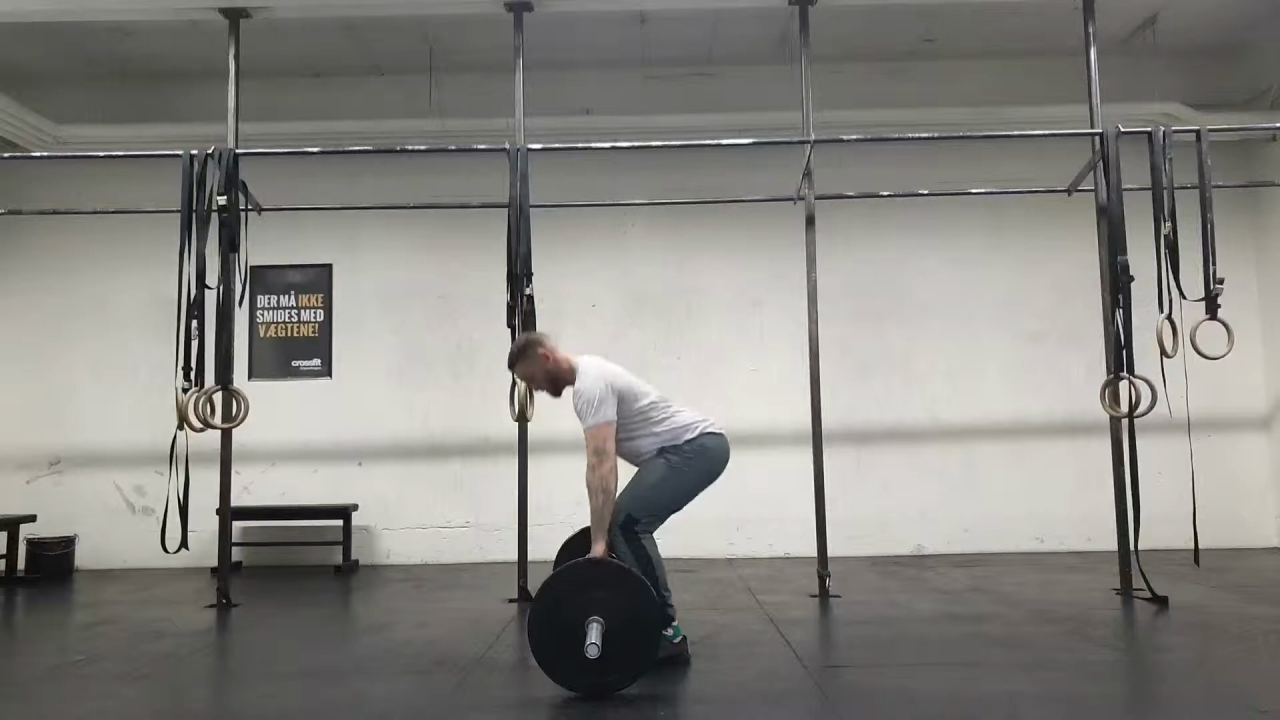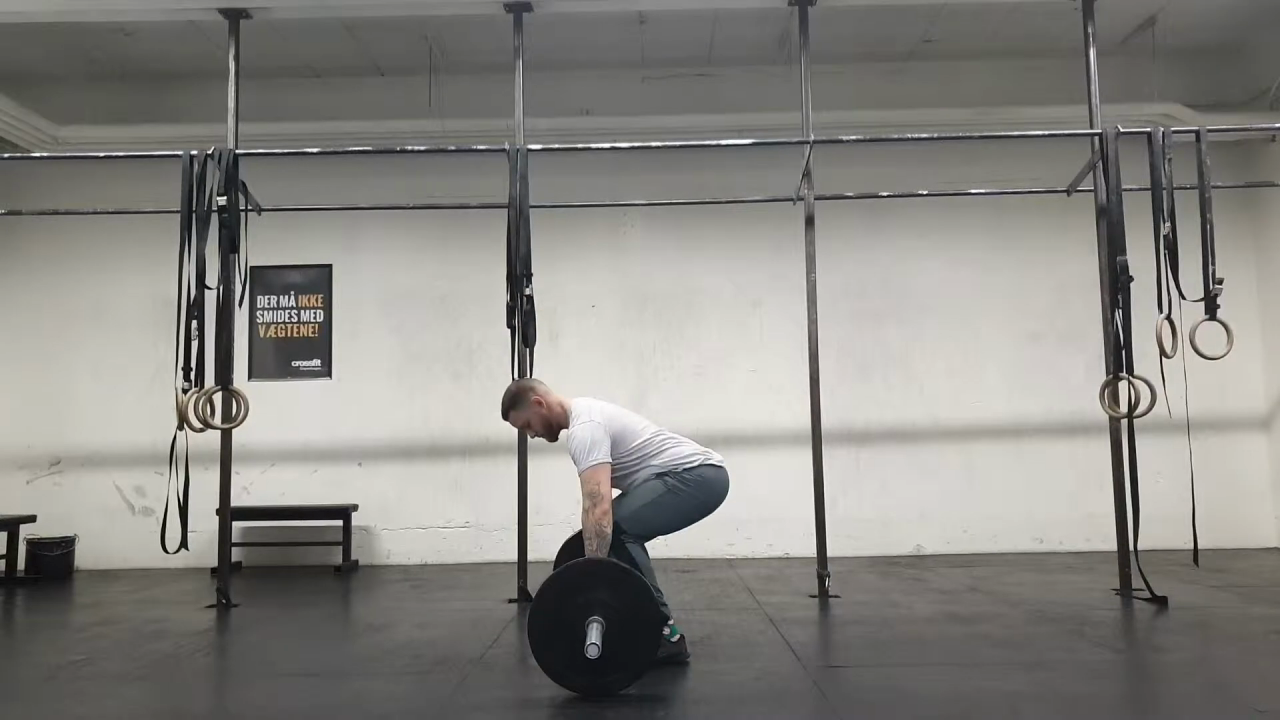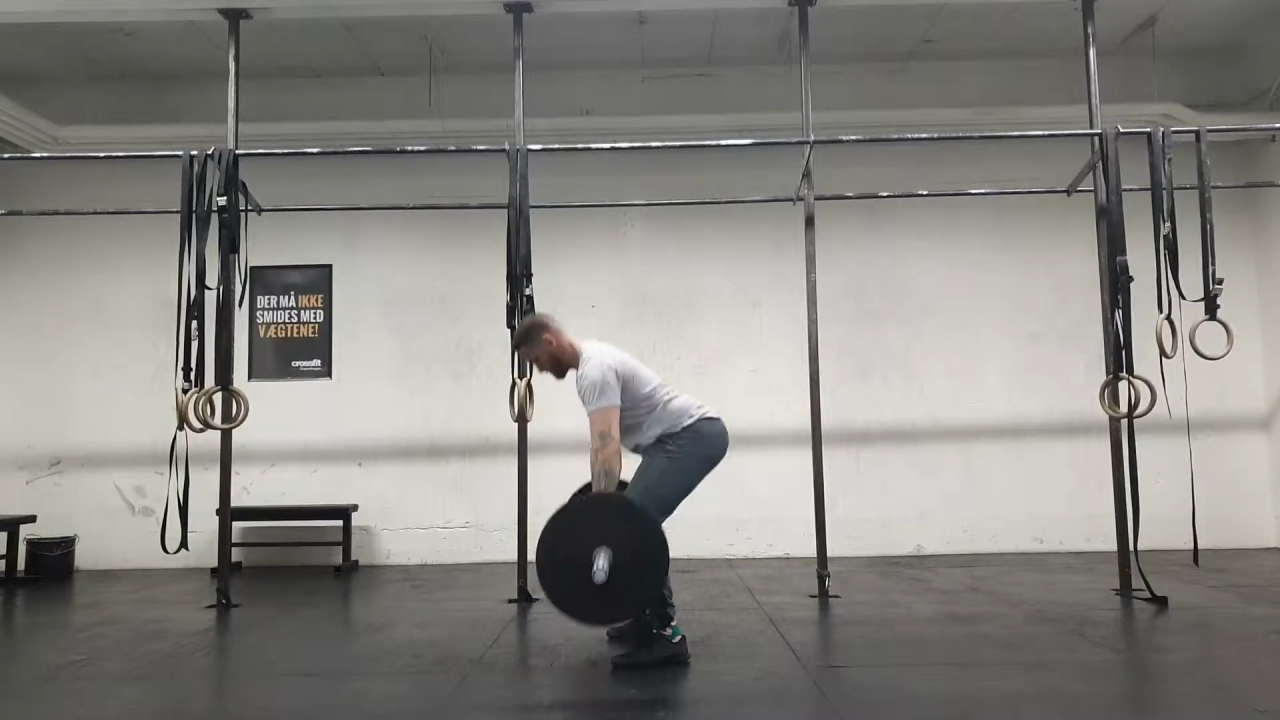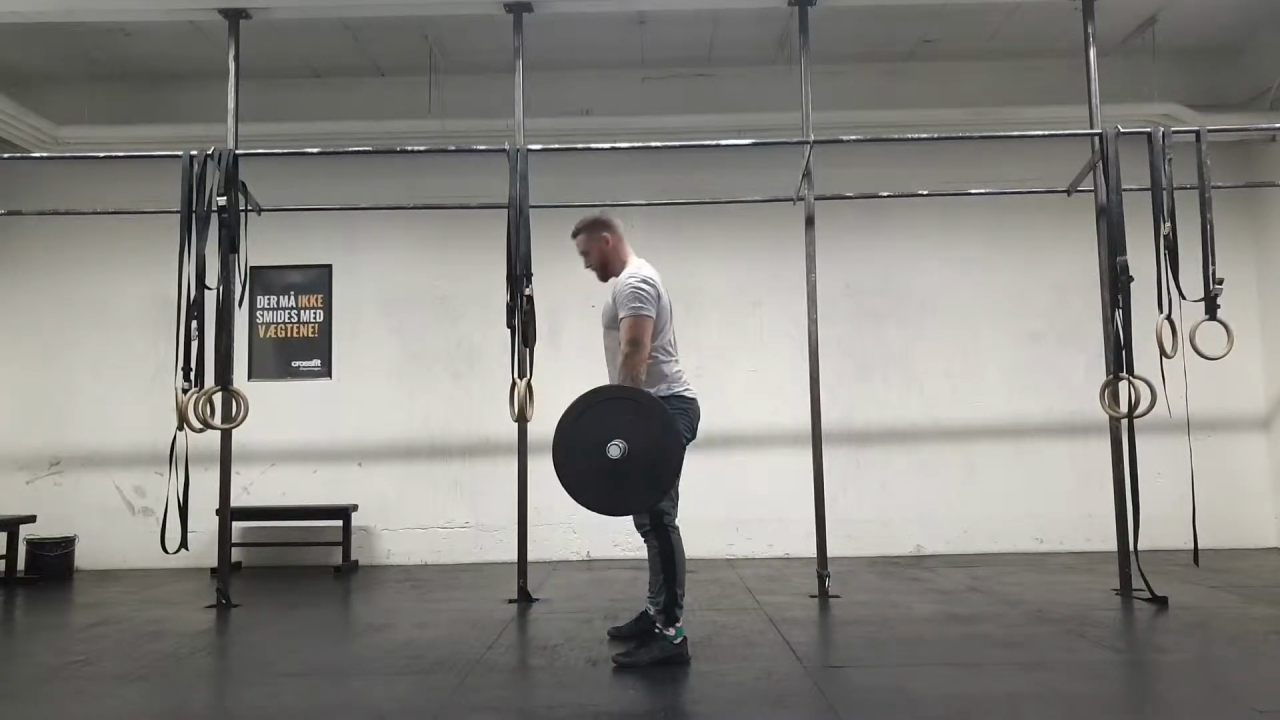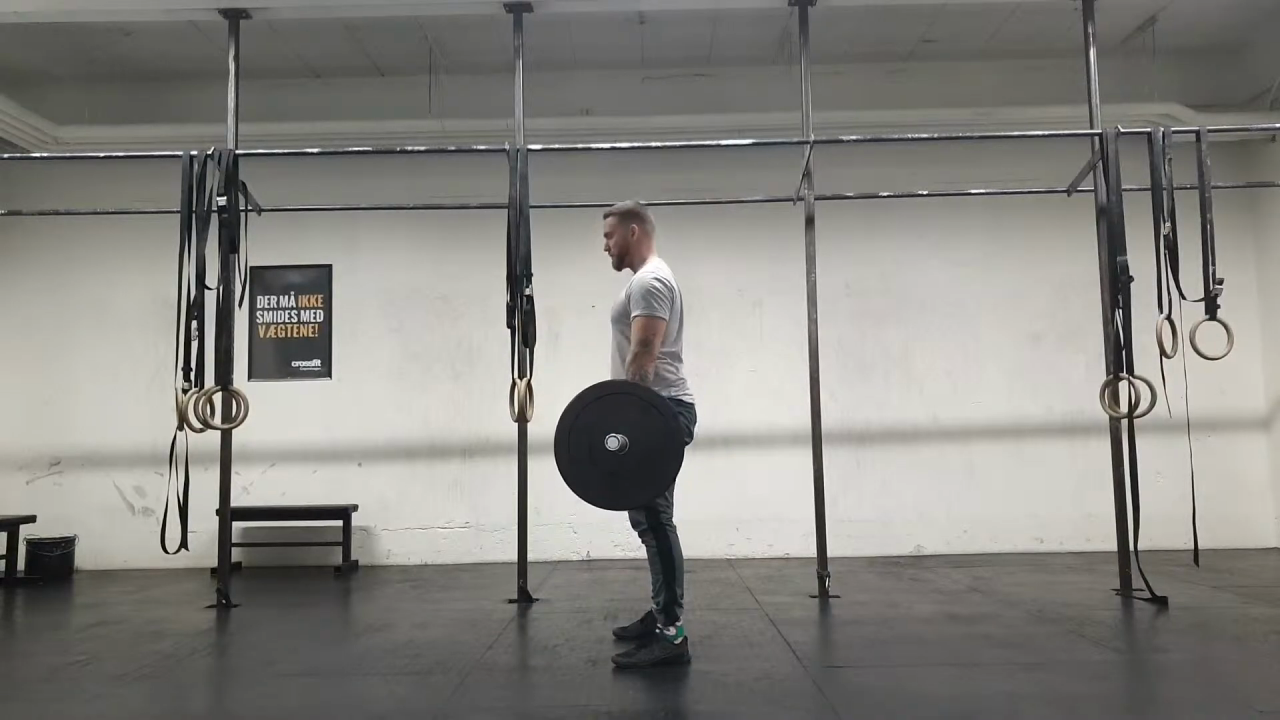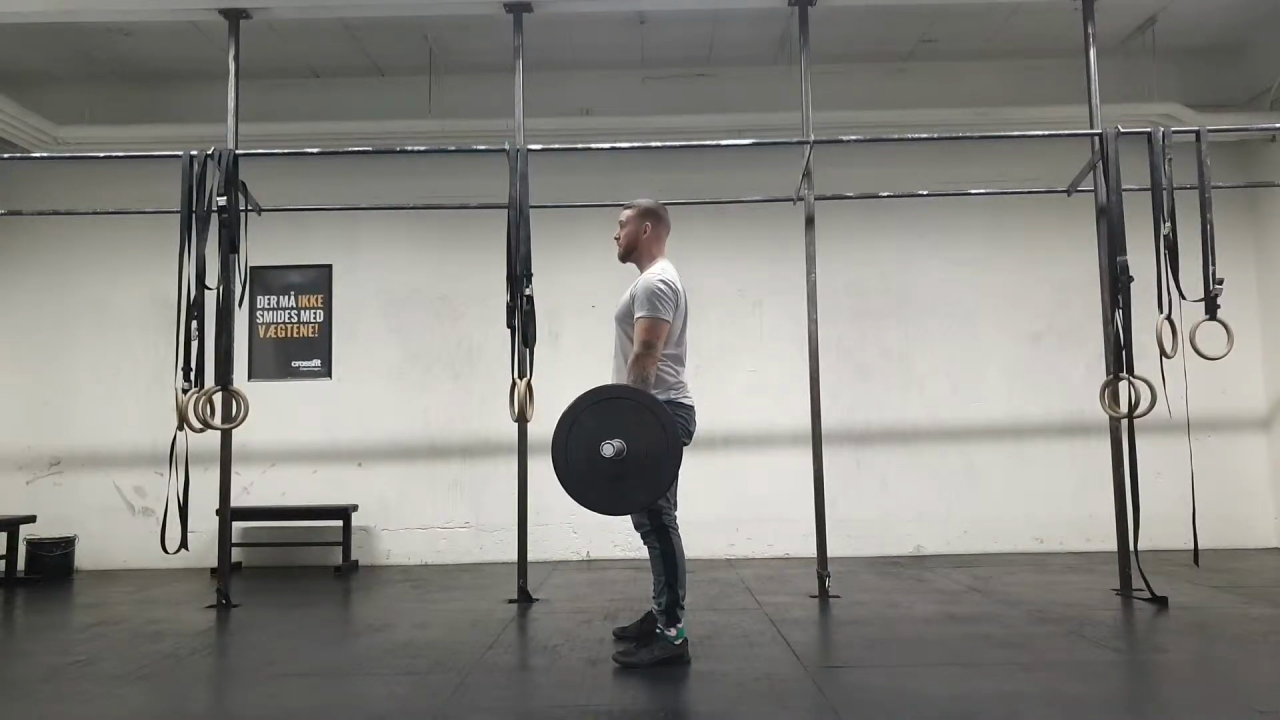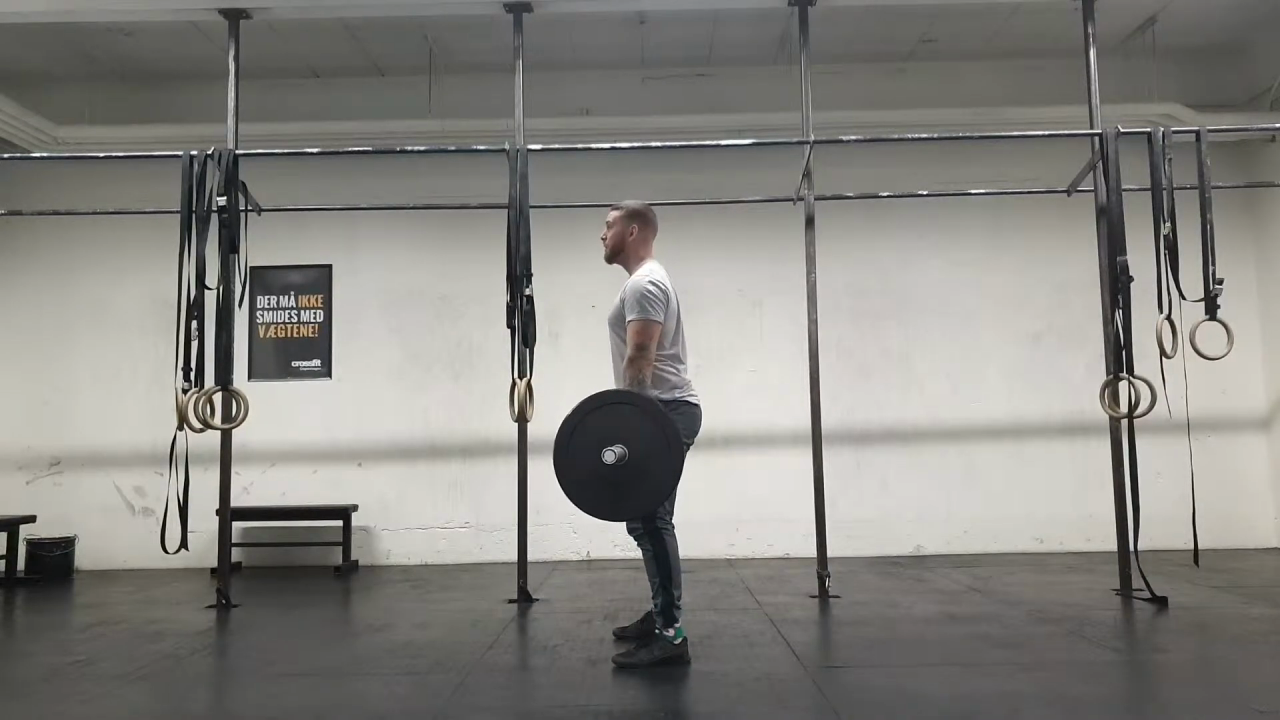
dt=0.4s
person 1, frame 1
left shoulder: (589, 384)
right shoulder: (589, 374)
left elbow: (602, 466)
right elbow: (604, 463)
left wrist: (599, 541)
right wrist: (603, 531)
left hip: (697, 447)
right hip: (700, 445)
left knee: (627, 524)
right knee: (627, 520)
left ankle: (666, 632)
person 1, frame 2
left shoulder: (584, 429)
right shoulder: (584, 413)
left elbow: (597, 509)
right elbow: (600, 507)
left hip: (698, 477)
right hip: (701, 473)
left knee: (616, 531)
right knee: (619, 529)
left ankle: (663, 633)
person 1, frame 3
left shoulder: (594, 370)
right shoulder: (594, 359)
left elbow: (606, 448)
right elbow: (608, 443)
left hip: (694, 435)
right hip: (688, 433)
left ankle: (667, 635)
right ankle: (656, 617)
person 1, frame 4
left shoulder: (633, 281)
right shoulder: (635, 280)
left elbow: (635, 354)
left hip: (663, 408)
right hip: (660, 407)
left knee: (656, 519)
right knee: (651, 517)
left ankle: (670, 634)
right ankle: (657, 613)
person 1, frame 5
left shoulder: (648, 280)
right shoulder: (649, 280)
left elbow: (643, 356)
left knee: (654, 519)
right knee: (650, 519)
left ankle: (670, 634)
right ankle: (662, 615)
person 1, frame 6
left shoulder: (654, 281)
right shoulder: (654, 281)
left elbow: (645, 357)
left knee: (656, 521)
right knee: (651, 520)
left ankle: (671, 635)
right ankle: (662, 614)
person 1, frame 7
left shoulder: (643, 283)
right shoulder: (645, 281)
left elbow: (640, 359)
left hip: (664, 413)
right hip: (662, 412)
left knee: (649, 519)
right knee: (647, 519)
left ankle: (669, 635)
right ankle: (662, 615)
